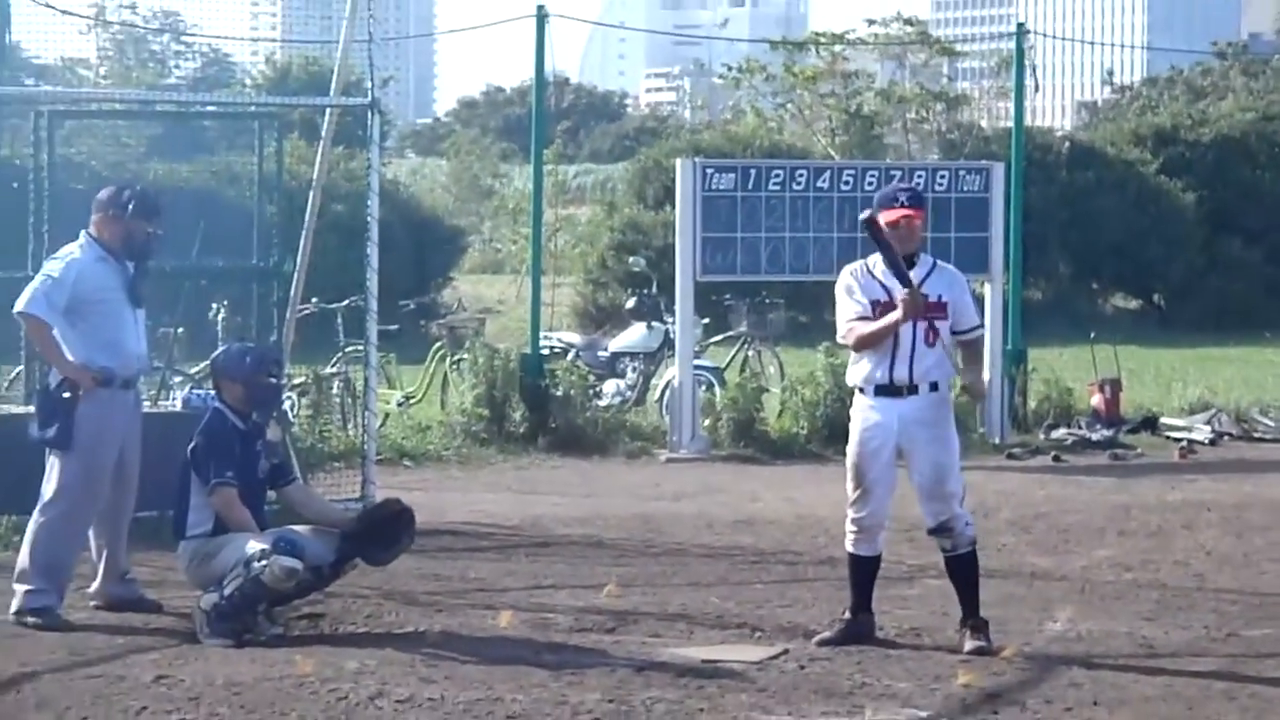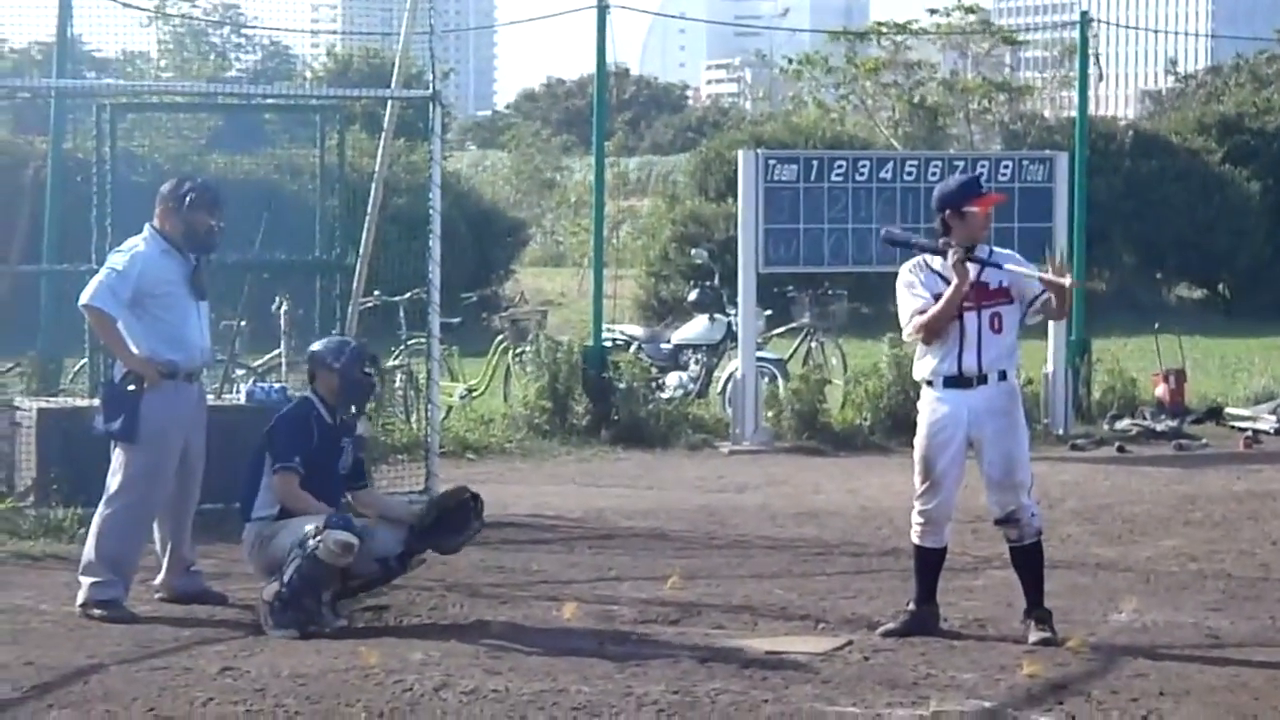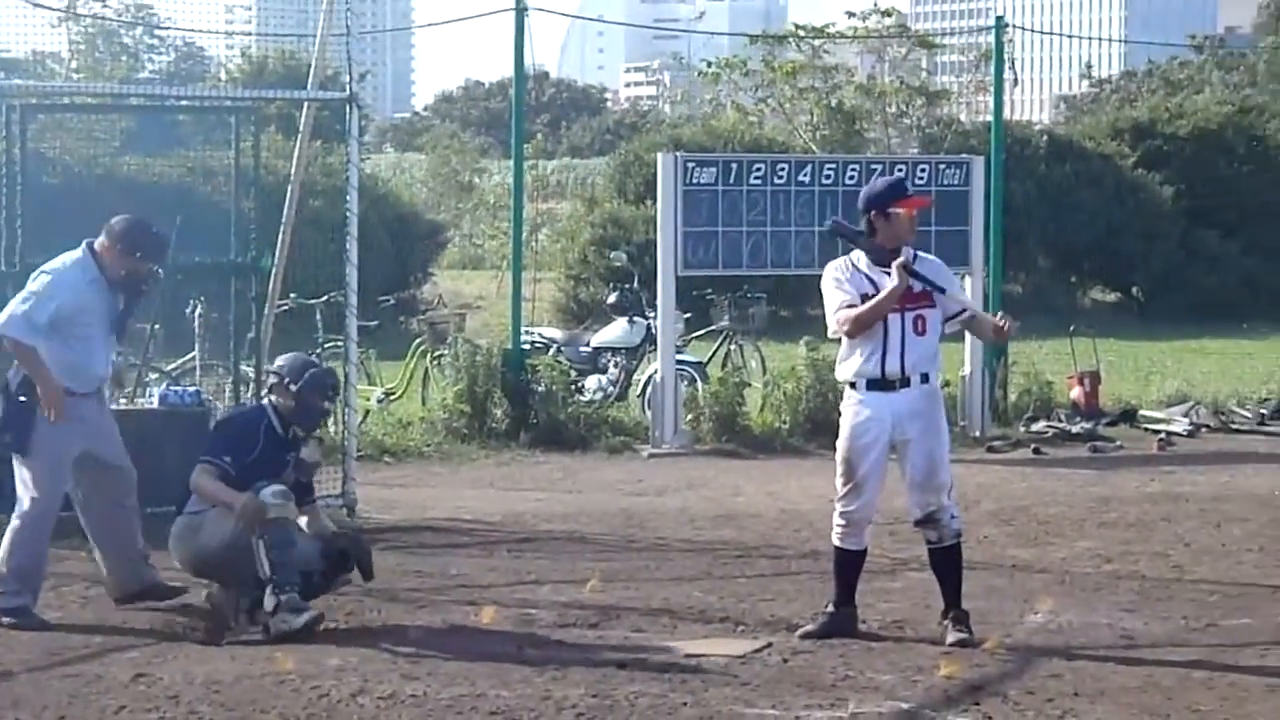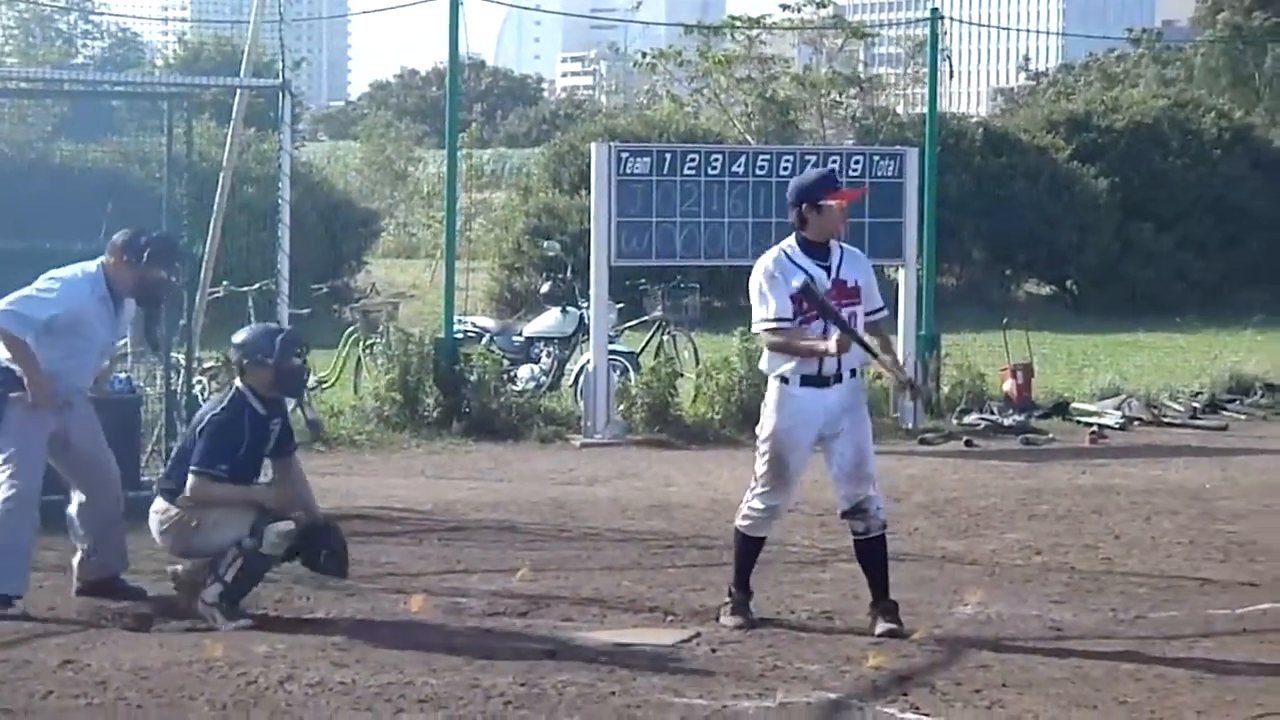
dt=0.7s
person 1, frame 1
left shoulder: (949, 278)
right shoulder: (855, 277)
left elbow: (969, 340)
right elbow: (855, 338)
left wrist: (973, 377)
right wrist: (896, 318)
left hip: (929, 405)
right hip: (873, 407)
left knee: (949, 514)
right knee: (864, 516)
left ankle: (972, 621)
right ankle: (859, 617)
person 1, frame 2
left shoulder: (1008, 263)
right shoulder: (916, 271)
left elbow: (1046, 309)
right elbow: (923, 332)
left wrist: (1062, 291)
right wrist: (957, 286)
left hip: (997, 395)
right hip: (941, 399)
left knee: (1016, 505)
right knee: (931, 507)
left ankle: (1037, 612)
right ankle: (924, 608)
person 1, frame 3
left shoulder: (930, 268)
right shoulder: (841, 272)
left elbow: (963, 319)
right elbow: (849, 325)
left wrist: (994, 329)
right wrist: (894, 291)
left hip: (920, 397)
right hip: (865, 401)
left knee: (936, 507)
right knee: (851, 510)
left ankle: (954, 614)
right ankle: (842, 610)
person 1, frame 4
left shoulder: (856, 262)
right shoulder: (774, 266)
left elbow: (874, 322)
right elbow: (773, 337)
left wrist: (895, 367)
right wrist: (823, 347)
left hip: (846, 393)
right hip: (794, 395)
left knee: (863, 500)
right knee: (767, 498)
left ankle: (882, 604)
right ankle: (738, 595)
person 2, frame 1
left shoulder: (124, 267)
right shoulder: (73, 263)
right elbow: (30, 312)
right wrist: (68, 369)
left hip: (126, 396)
right hip: (89, 399)
left knee: (117, 498)
right knee: (69, 497)
left ankle: (113, 583)
right ankle: (34, 595)
person 2, frame 2
left shoulder: (186, 260)
right shoulder: (137, 256)
right elbow: (94, 305)
right wrist: (132, 361)
left hip: (190, 388)
right hip: (152, 392)
left knee: (182, 491)
right knee: (133, 492)
left ankle: (178, 577)
right ankle: (100, 589)
person 2, frame 3
left shoulder: (111, 283)
right shoulder: (61, 278)
left wrist: (102, 382)
right wrist: (45, 383)
left hip: (88, 401)
right hip: (46, 404)
left knee: (115, 485)
right knee: (41, 502)
left ankle: (132, 578)
person 2, frame 4
left shoulder: (124, 300)
right shoulder: (70, 287)
left wrist: (99, 372)
right wrist: (34, 378)
left hip: (70, 399)
left knee: (102, 480)
left ankle: (99, 572)
person 3, frame 1
left shoulder: (262, 431)
right shoulder: (215, 431)
left elbow: (296, 494)
right elbow: (226, 505)
left wrist: (352, 523)
right wrist: (266, 542)
left hip: (236, 539)
right hip: (203, 549)
left knee: (337, 548)
right knee: (285, 558)
left ankle: (252, 605)
right ankle: (216, 609)
person 3, frame 2
left shoulder: (345, 430)
right shoulder: (297, 419)
left elbow: (364, 498)
right elbow: (285, 491)
left wrist: (420, 515)
right wrist: (337, 521)
left hip: (318, 532)
right hip: (269, 536)
left knee: (406, 543)
right knee: (340, 535)
left ankle: (320, 595)
right ankle: (278, 601)
person 3, frame 3
left shoulder: (295, 443)
right shoulder: (245, 424)
left elbow: (307, 509)
right elbow: (199, 478)
left wrist: (335, 537)
right wrist: (238, 500)
left hip: (242, 549)
right hip: (195, 536)
left knee: (334, 560)
right knee: (273, 498)
left ankle: (241, 601)
right ankle: (282, 605)
person 3, frame 4
left shoulder: (272, 407)
right shoulder: (226, 417)
left elbow: (287, 466)
right elbow: (196, 489)
left wrist: (316, 521)
right wrist: (260, 495)
left hip: (209, 513)
right hip: (178, 519)
left knee: (299, 531)
right knee: (277, 528)
left ankle: (200, 576)
right ankle: (216, 599)
